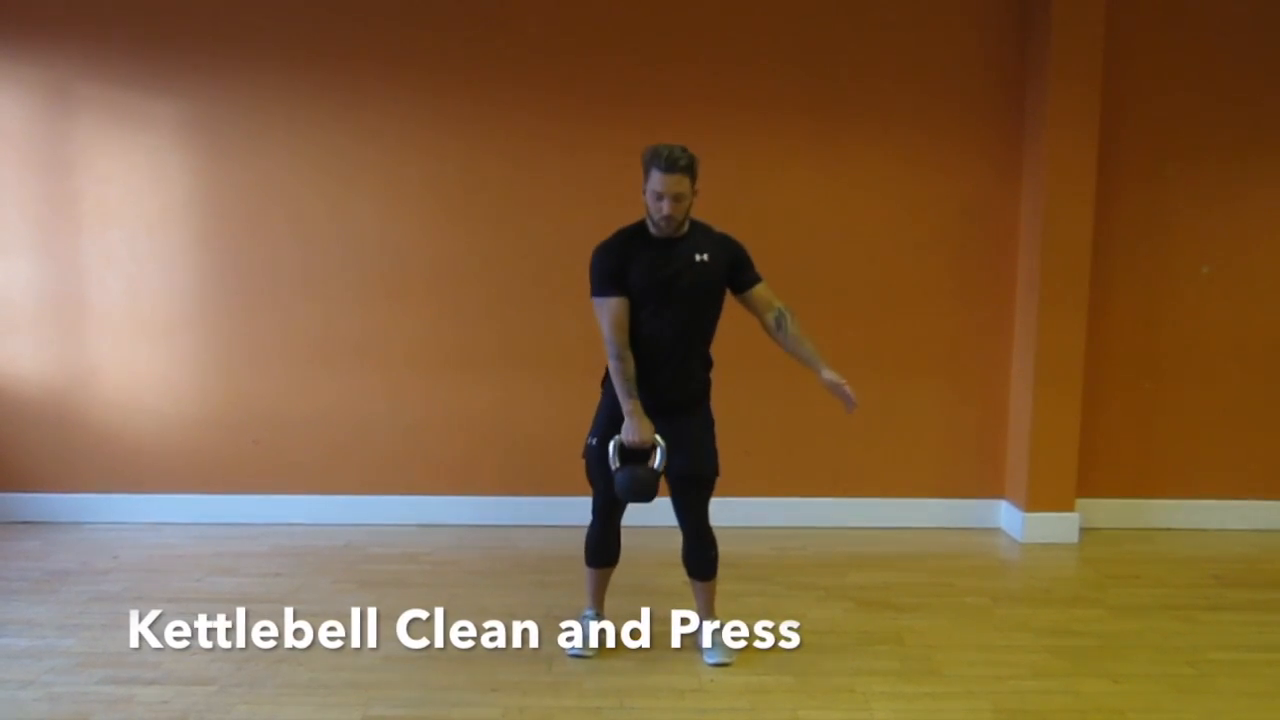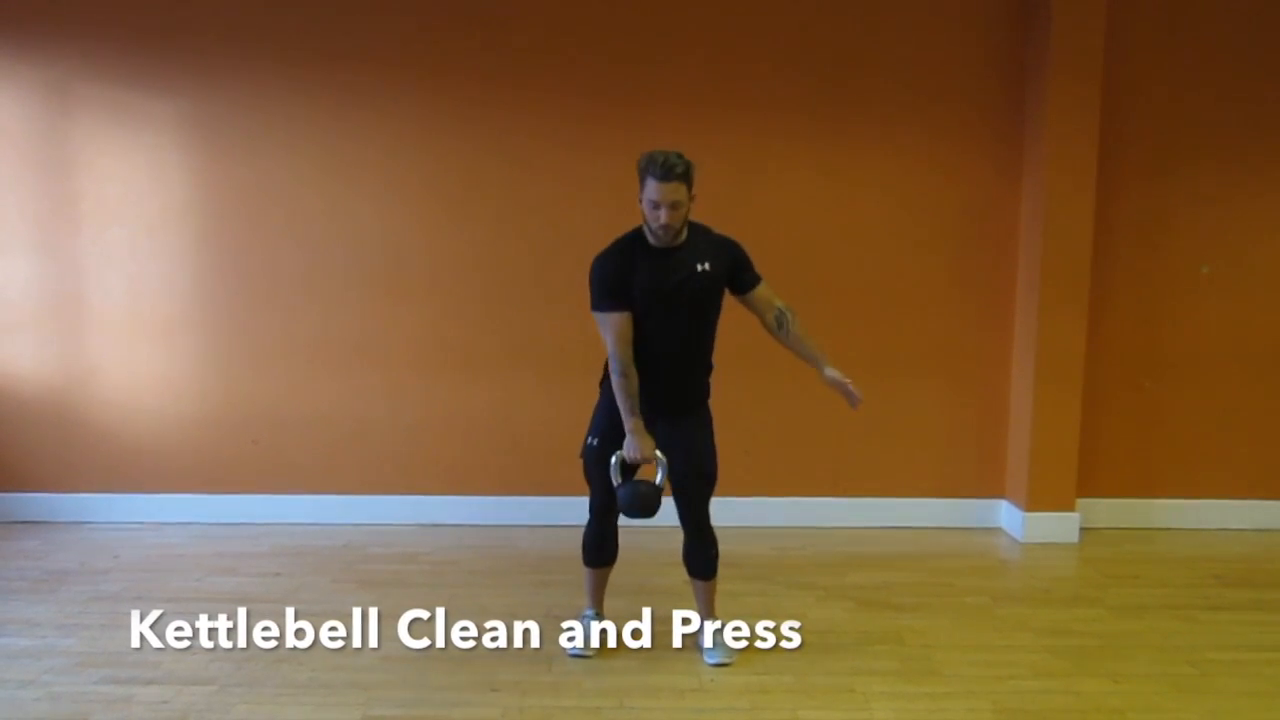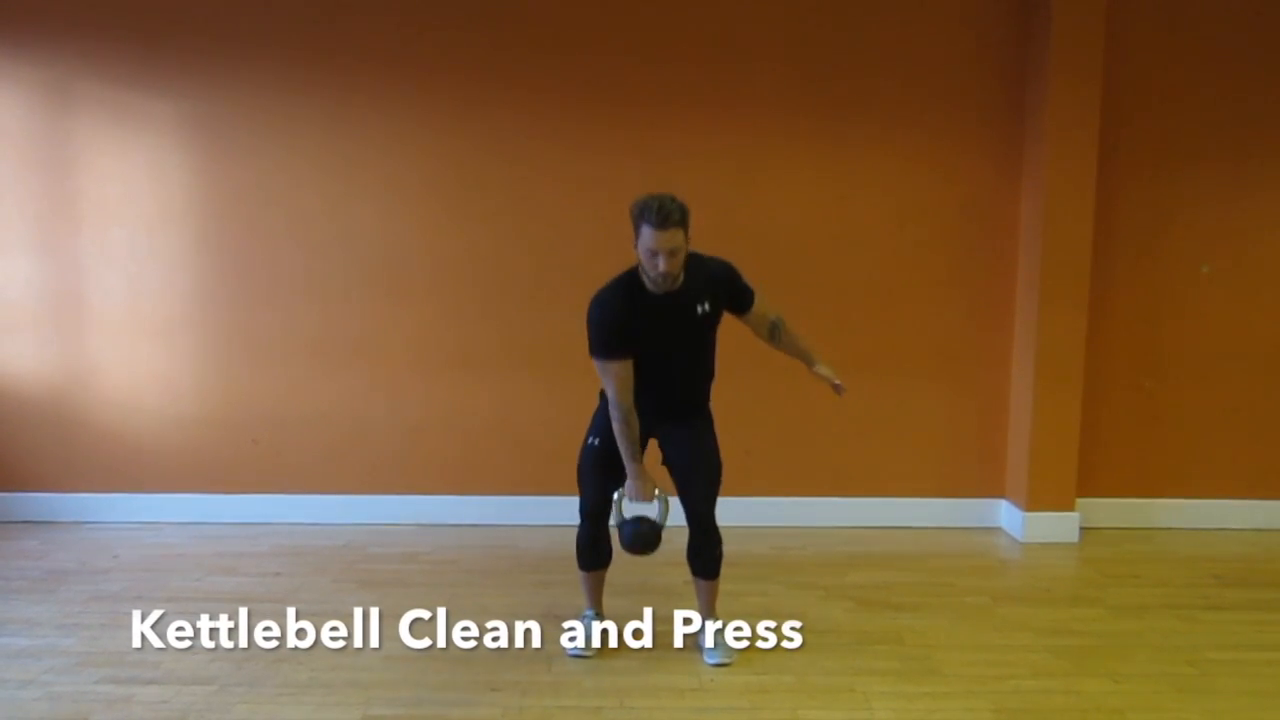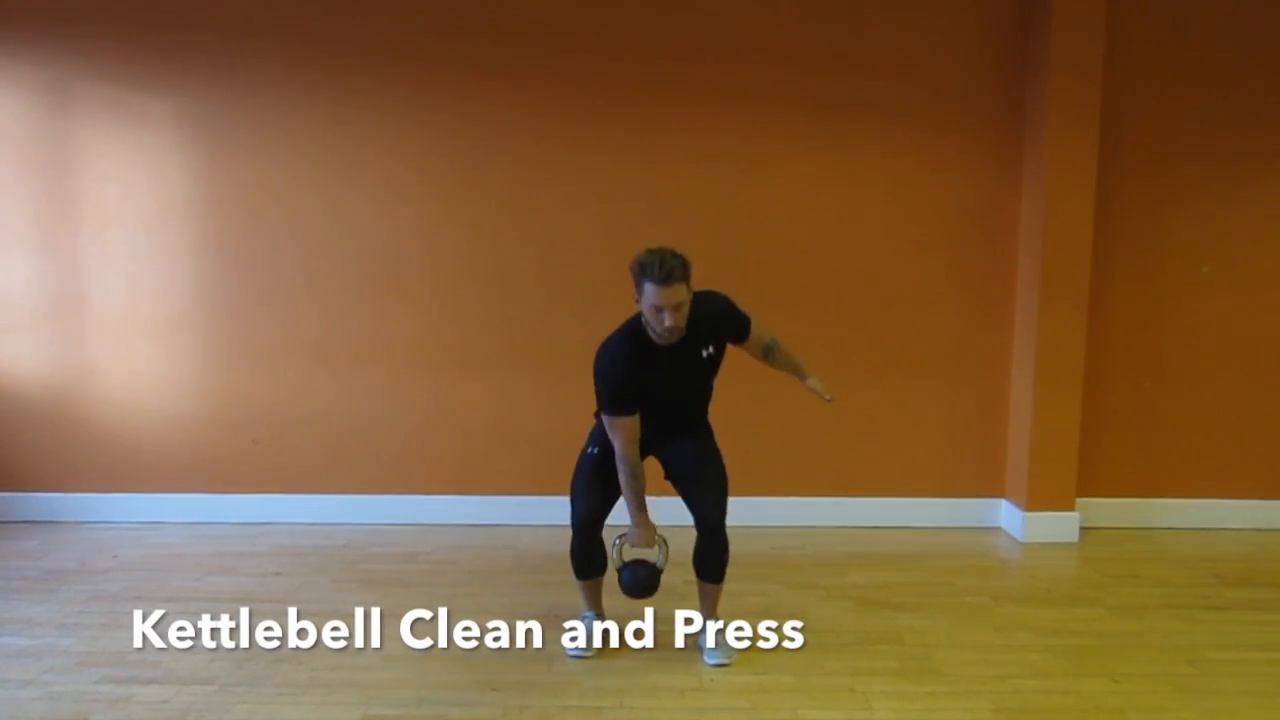
dt=0.2s
person 1, frame 1
left shoulder: (721, 249)
right shoulder: (615, 253)
left elbow: (771, 313)
right elbow: (614, 338)
left wrist: (821, 369)
right wrist: (632, 414)
left hip: (688, 408)
right hip: (624, 404)
left knee: (694, 519)
right knee: (607, 512)
left ankle: (709, 626)
right ankle: (593, 616)
person 1, frame 2
left shoulder: (719, 251)
right shoulder: (612, 263)
left elbow: (771, 312)
right elbow: (619, 352)
left wrist: (820, 366)
right wrist: (634, 430)
left hip: (686, 408)
right hip: (624, 402)
left knee: (695, 517)
right knee: (603, 508)
left ankle: (709, 627)
right ankle: (593, 616)
person 1, frame 3
left shoulder: (715, 277)
right shoulder: (610, 306)
left elbow: (765, 321)
right elbow: (620, 399)
left wrist: (811, 362)
right wrist: (635, 472)
left hip: (688, 412)
right hip: (627, 405)
left knee: (701, 515)
right knee: (593, 509)
left ankle: (709, 625)
right ankle: (592, 616)
person 1, frame 4
left shoulder: (716, 311)
right shoulder: (616, 355)
left elbow: (762, 343)
right elbow: (626, 449)
left wrist: (804, 376)
right wrist: (639, 518)
left hip: (689, 427)
right hip: (622, 429)
left knee: (712, 521)
right knee: (584, 520)
left ankle: (709, 625)
right ankle: (593, 616)
